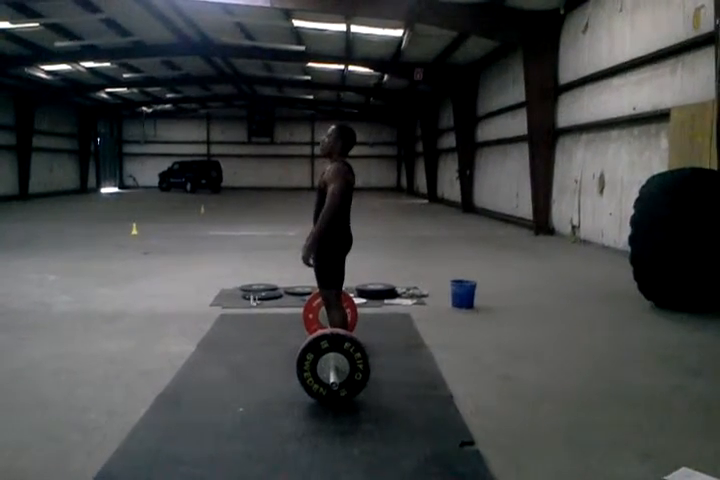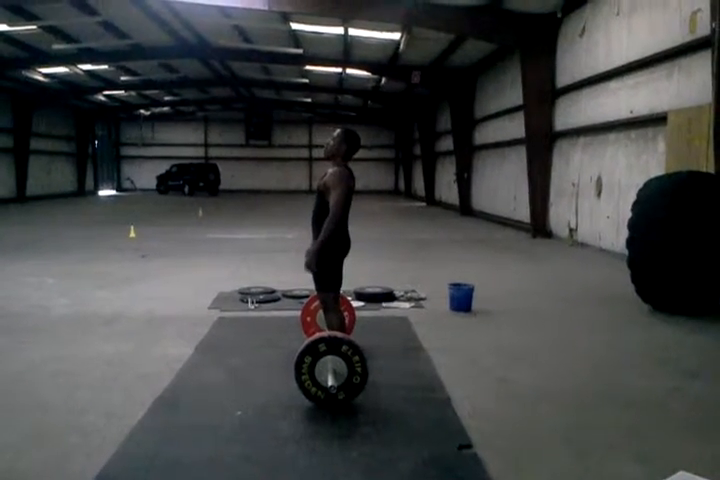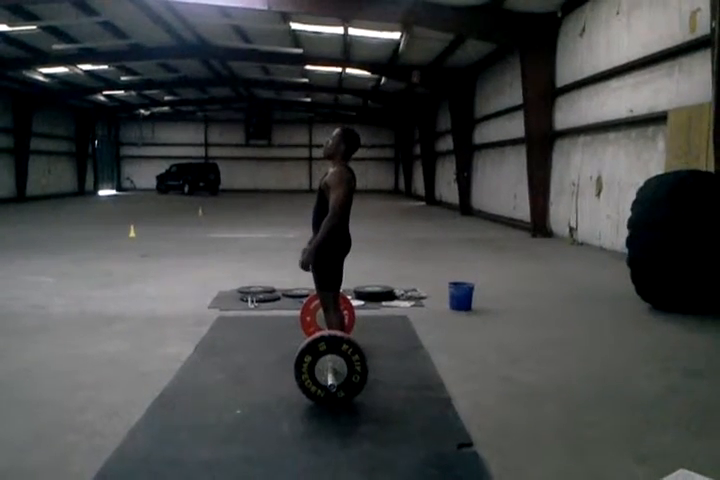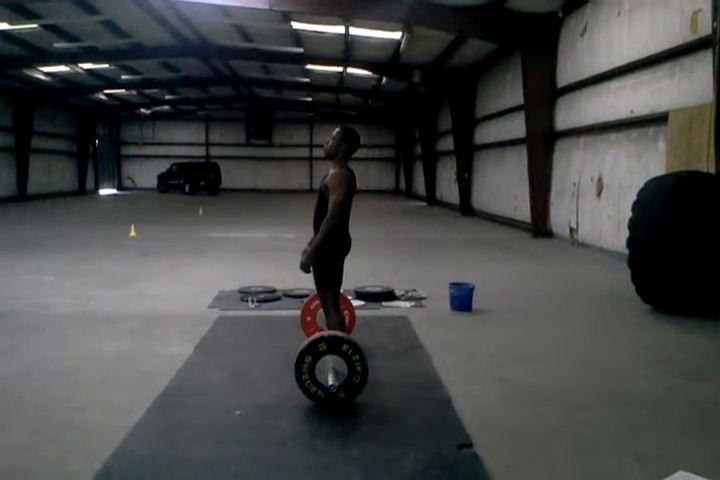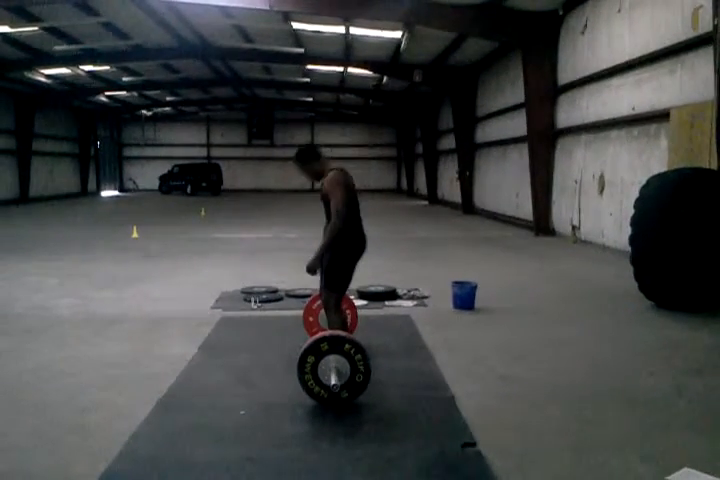
dt=0.4s
person 1, frame 1
left shoulder: (337, 170)
right shoulder: (337, 168)
left elbow: (329, 210)
left wrist: (311, 244)
right wrist: (313, 239)
left hip: (332, 241)
right hip: (330, 239)
left knee: (332, 300)
right knee: (331, 299)
person 1, frame 2
left shoulder: (338, 174)
right shoulder: (337, 172)
left elbow: (334, 216)
left wrist: (315, 251)
right wrist: (315, 246)
left hip: (330, 246)
right hip: (328, 244)
left knee: (330, 304)
right knee: (329, 302)
person 1, frame 3
left shoulder: (339, 174)
right shoulder: (336, 172)
left elbow: (334, 216)
left wrist: (312, 250)
right wrist: (312, 244)
left hip: (330, 245)
right hip: (328, 243)
left knee: (330, 305)
right knee: (330, 303)
person 1, frame 4
left shoulder: (339, 175)
right shoulder: (337, 173)
left elbow: (333, 218)
left wrist: (311, 252)
right wrist: (311, 245)
left hip: (330, 245)
right hip: (328, 244)
left knee: (330, 305)
right knee: (330, 303)
person 1, frame 5
left shoulder: (334, 179)
right shoulder: (334, 177)
left elbow: (338, 220)
left wrist: (317, 256)
right wrist: (323, 252)
left hip: (346, 245)
right hip: (345, 243)
left knee: (331, 302)
right knee: (333, 299)
